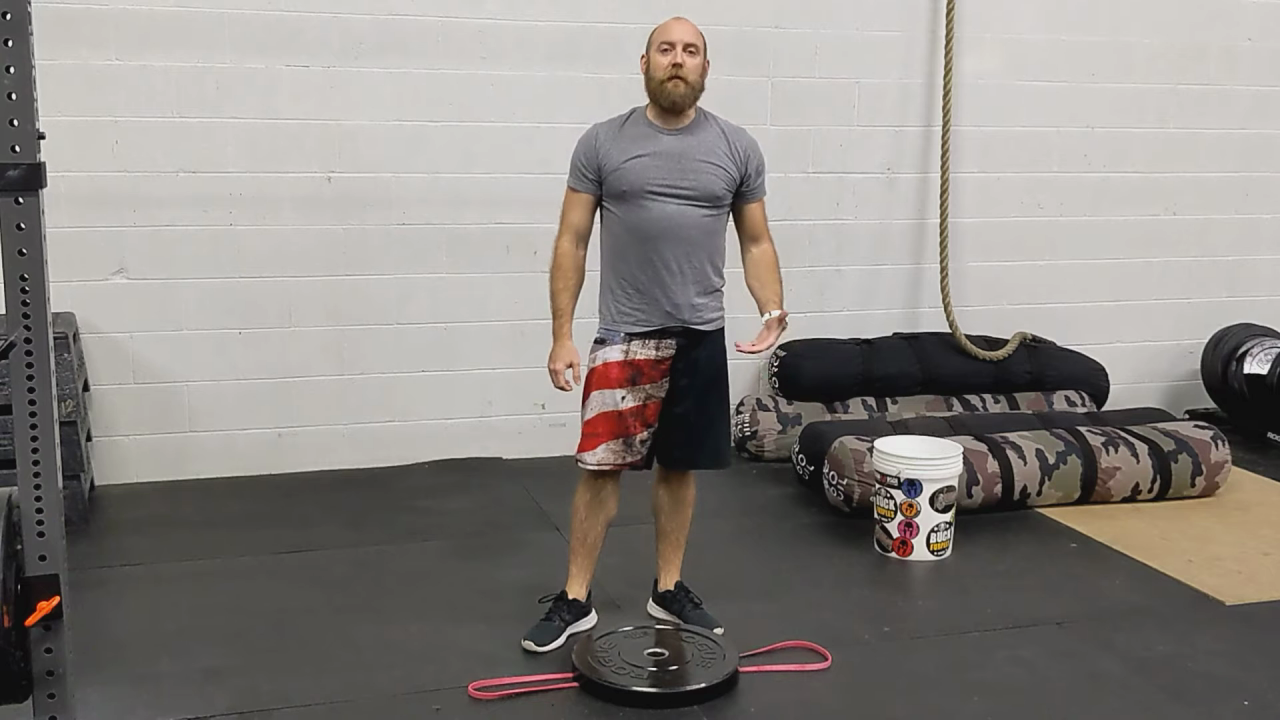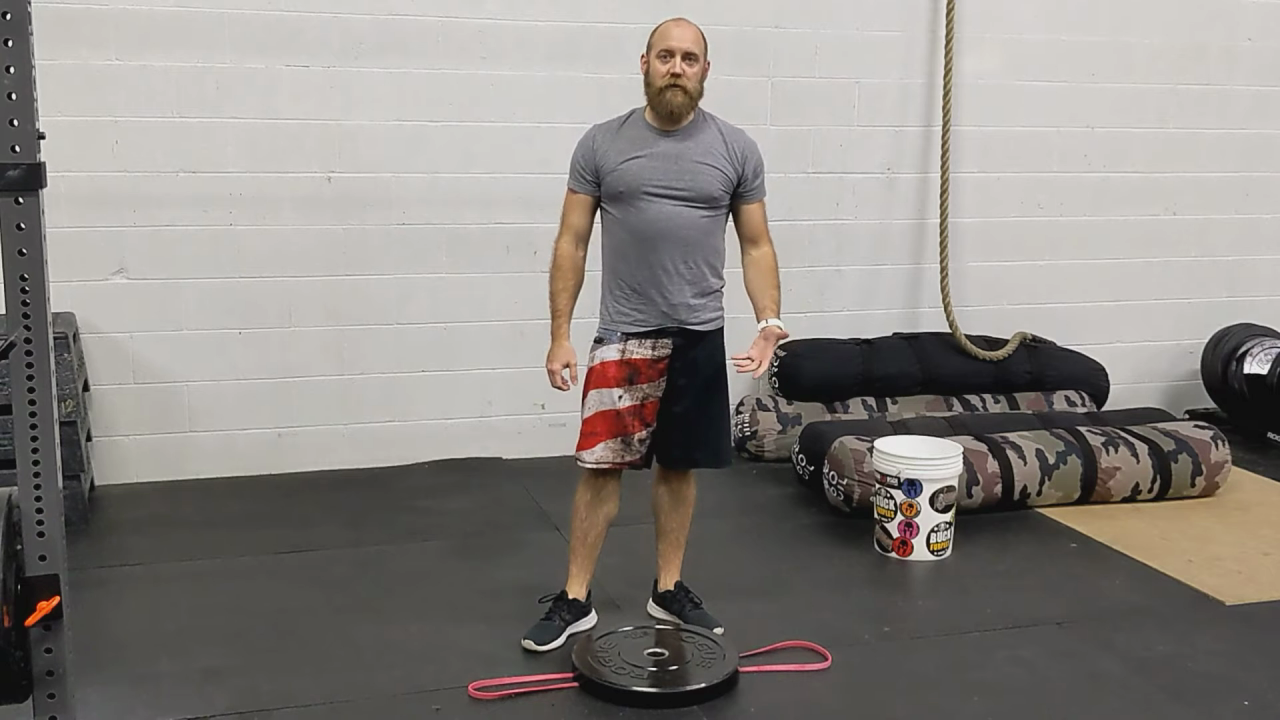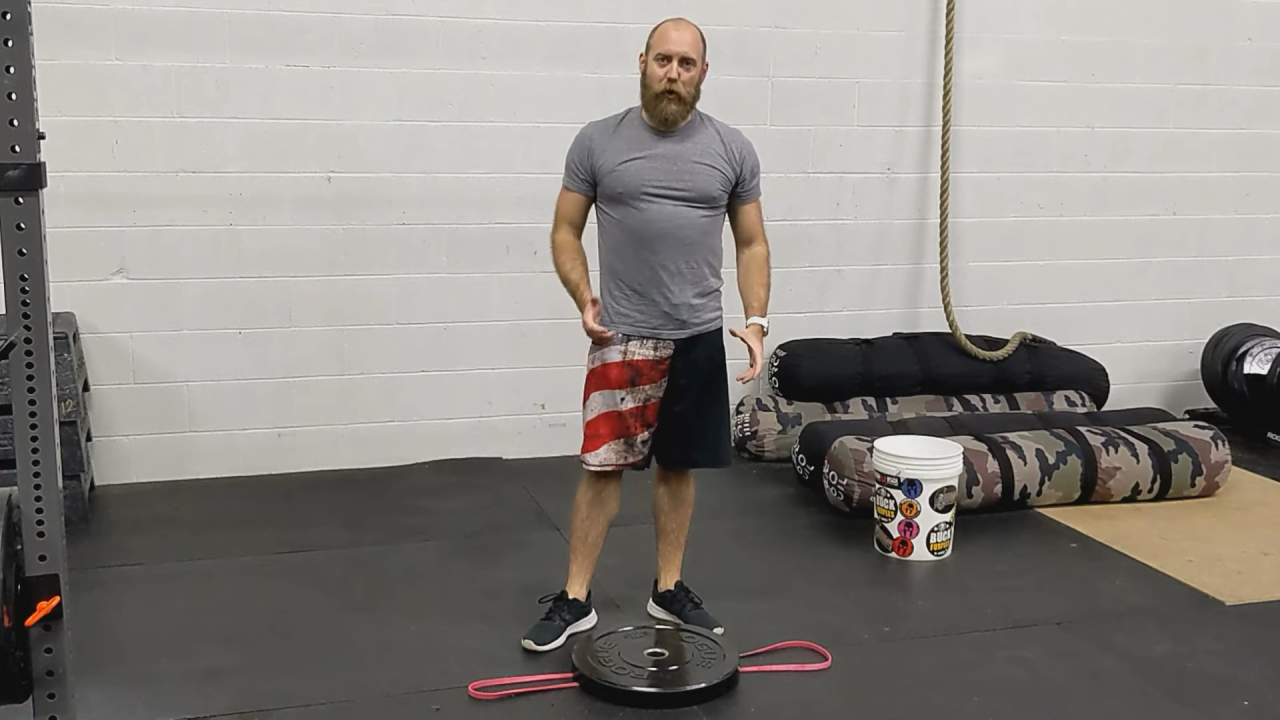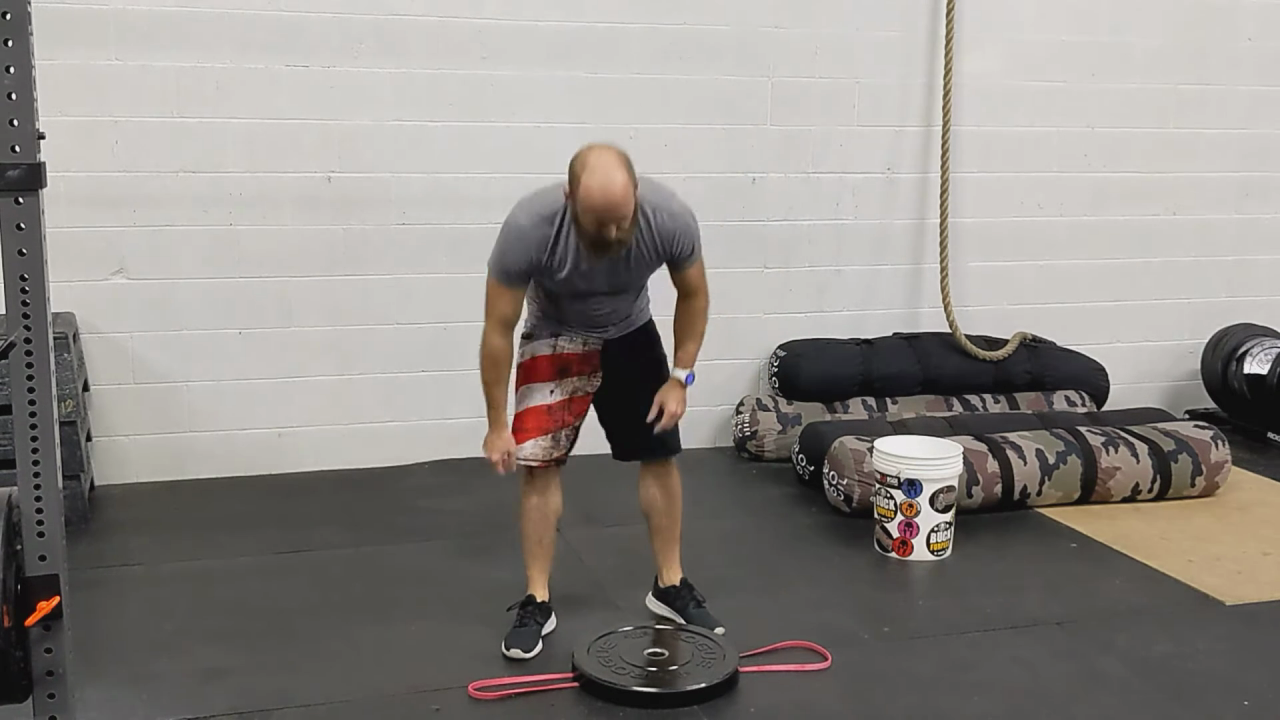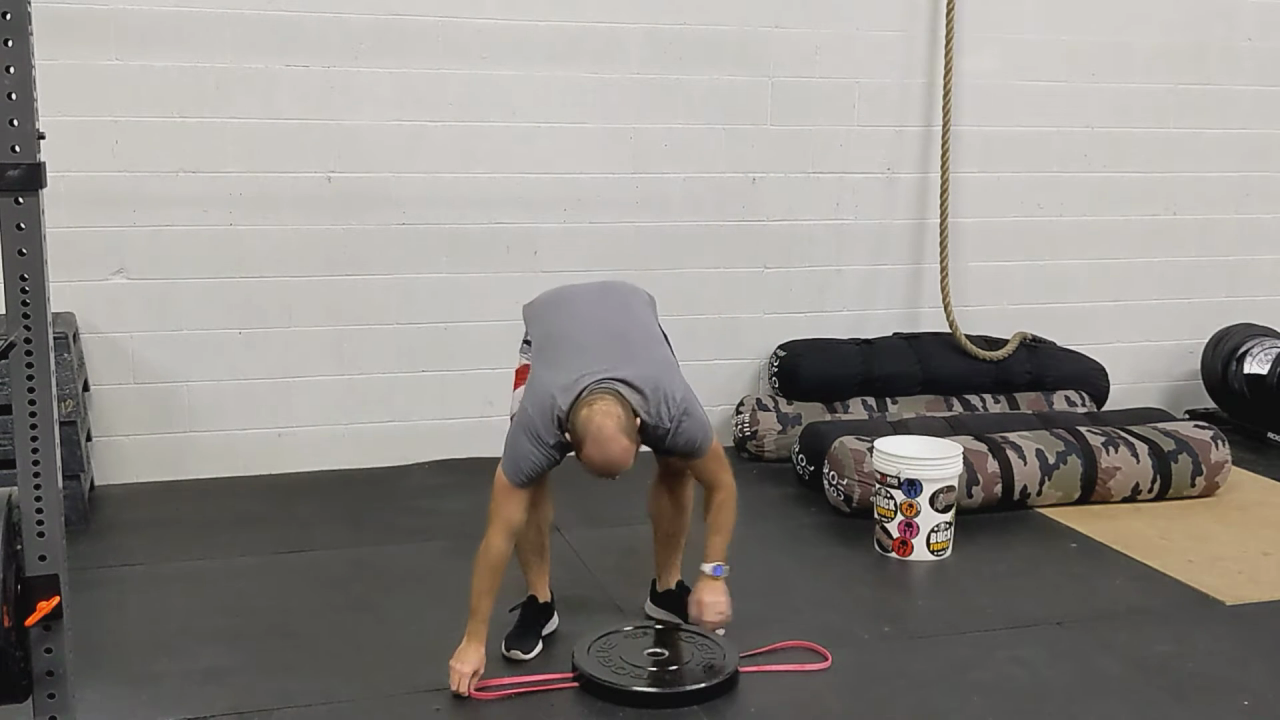
dt=1s
person 1, frame 1
left shoulder: (737, 147)
right shoulder: (602, 142)
left elbow: (756, 241)
right elbow: (571, 241)
left wrist: (773, 311)
right wrist: (561, 334)
left hip: (702, 337)
right hip: (625, 337)
left knee: (679, 466)
right knee: (601, 466)
left ankle: (669, 589)
right ankle: (575, 600)
person 1, frame 2
left shoulder: (736, 149)
right shoulder: (601, 144)
left elbow: (756, 245)
right elbow: (571, 243)
left wrist: (770, 321)
right wrist: (559, 334)
left hip: (700, 337)
right hip: (624, 337)
left knee: (679, 466)
right knee: (601, 466)
left ankle: (668, 589)
right ankle: (575, 599)
person 1, frame 3
left shoulder: (732, 148)
right shoulder: (597, 142)
left elbow: (751, 244)
right elbow: (566, 231)
left wrist: (756, 319)
right wrist: (585, 299)
left hip: (700, 337)
right hip: (624, 339)
left knee: (678, 466)
right knee: (603, 466)
left ankle: (669, 589)
right ankle: (574, 599)
person 1, frame 4
left shoulder: (670, 217)
right shoulder: (528, 227)
left elbow: (693, 296)
right elbow: (497, 331)
left wrist: (680, 377)
right wrist: (497, 425)
left hip: (632, 335)
right hip: (556, 339)
left knee: (659, 457)
right knee: (540, 463)
left ankle: (670, 585)
right ankle: (537, 602)
person 1, frame 5
left shoulder: (673, 409)
right shoulder: (539, 423)
left elbow: (722, 487)
right elbow: (501, 533)
left wrist: (712, 575)
right wrist: (474, 640)
left knee: (677, 463)
right knee: (528, 478)
left ankle: (667, 589)
right ankle: (539, 603)
